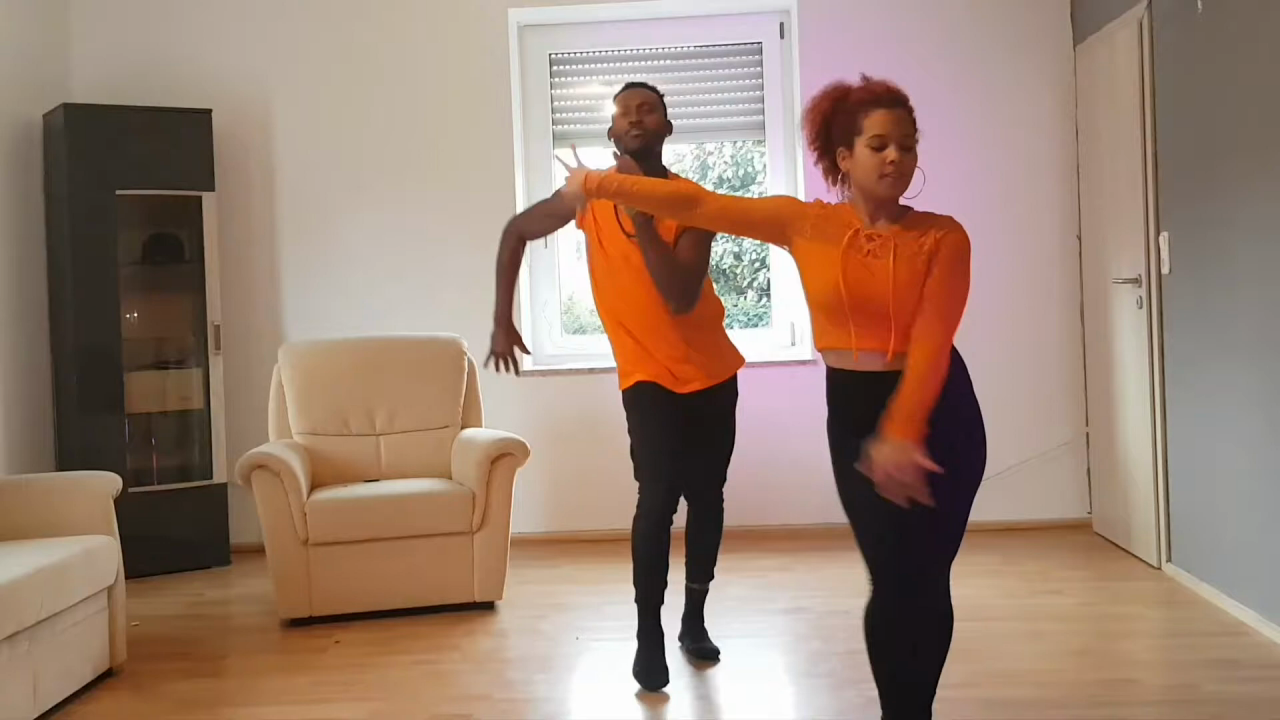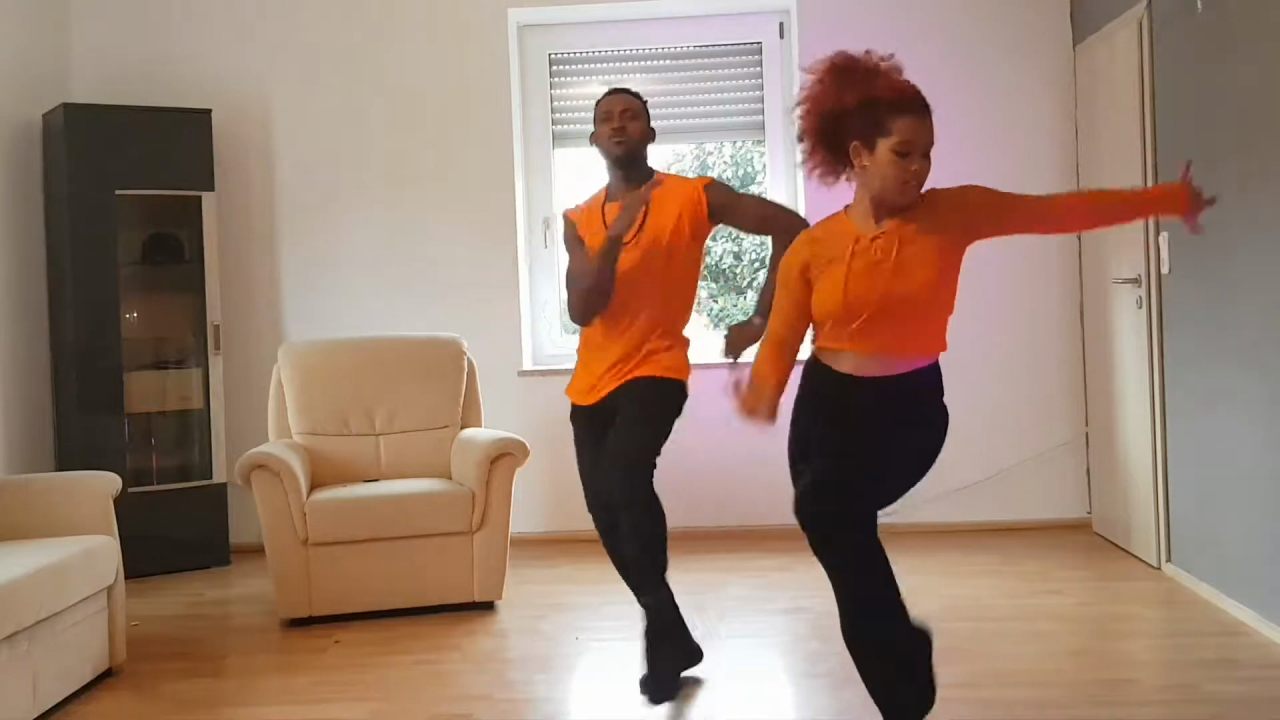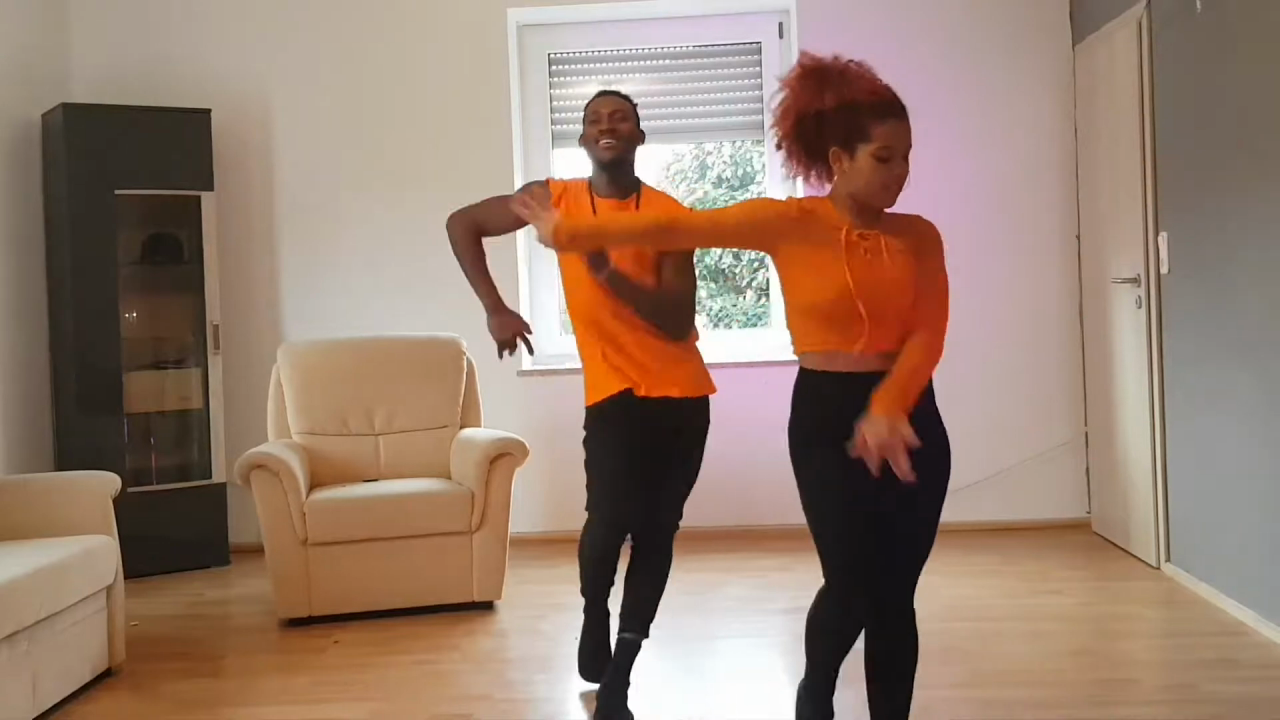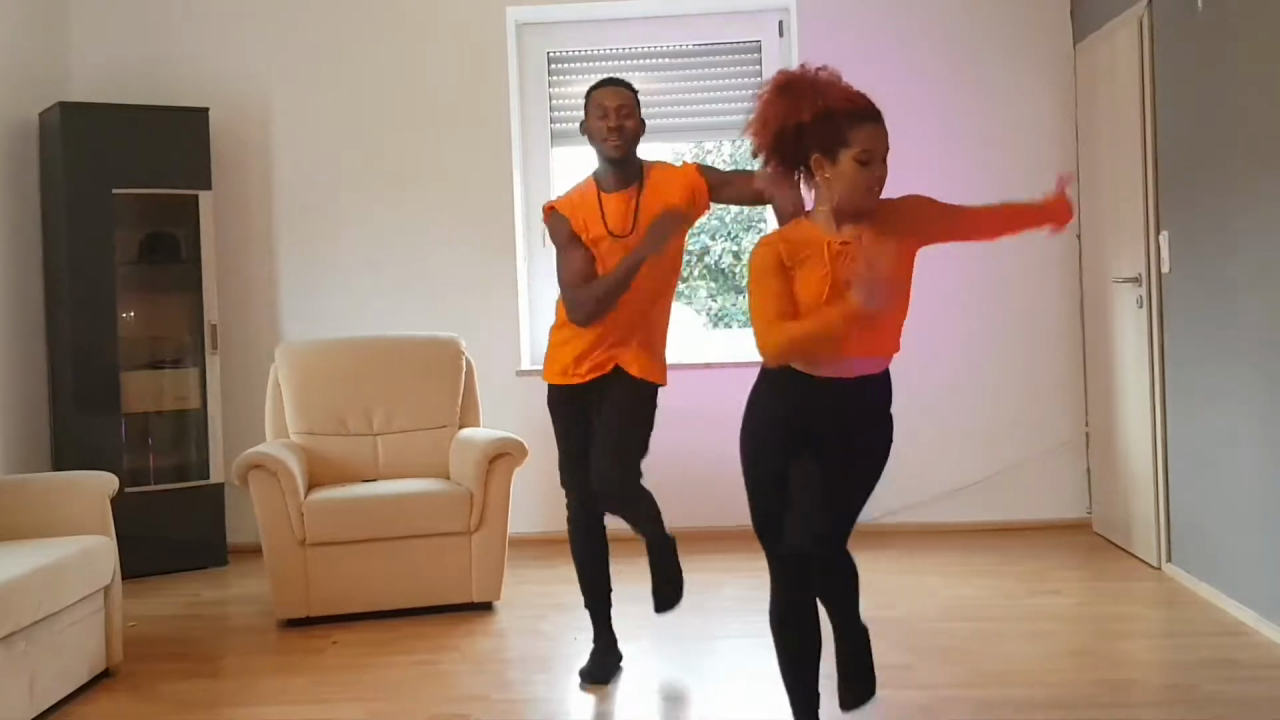
dt=0.3s
person 1, frame 1
left shoulder: (943, 239)
right shoulder: (805, 223)
left elbow: (931, 344)
right elbow: (708, 206)
left wrist: (900, 437)
right wrist: (604, 182)
left hip: (939, 415)
right hip: (854, 411)
left knee: (928, 582)
right knee: (897, 582)
person 1, frame 2
left shoulder: (951, 214)
right shoulder: (811, 250)
left elbow: (1061, 212)
right elbow: (779, 347)
left wrist: (1163, 199)
right wrist: (760, 393)
left hip: (912, 410)
right hip: (829, 413)
left knee: (825, 506)
right knee: (857, 591)
left ankle: (901, 640)
person 1, frame 3
left shoulder: (918, 238)
right shoulder: (785, 225)
left elbow: (927, 345)
right elbow: (681, 227)
left wrist: (890, 413)
right wrist: (578, 230)
left hip: (905, 419)
right hip: (822, 419)
left knee: (893, 596)
right knee: (852, 590)
person 1, frame 4
left shoulder: (902, 220)
right shoulder: (775, 250)
left elbow: (979, 220)
right elbow: (774, 345)
left wrist: (1051, 210)
right wrist: (855, 307)
left hip: (861, 415)
right hip: (784, 415)
left knee: (810, 542)
right knee: (789, 578)
left ankle: (850, 633)
person 2, frame 1
right shoulder: (588, 195)
left elbow: (680, 299)
right elbow: (515, 232)
left wrist: (643, 222)
right wrist: (502, 318)
left hip: (710, 374)
right hip: (646, 378)
left knee: (705, 498)
right knee: (657, 493)
left ankle: (693, 616)
right ankle: (647, 632)
person 2, frame 2
left shoulder: (694, 195)
right shoulder: (577, 220)
left elbow: (793, 227)
right elbow: (582, 310)
left wrist: (762, 317)
right wrist: (617, 238)
left hip: (652, 375)
right hip: (591, 387)
left knee: (620, 480)
right knee: (611, 523)
left ankle: (661, 625)
right ankle: (676, 636)
person 2, frame 3
left shoulder: (672, 219)
right shoulder: (557, 198)
left elbow: (677, 326)
right elbow: (461, 225)
left wrist: (609, 273)
right wrist: (495, 307)
left hip: (679, 392)
right hip: (613, 390)
left knee: (656, 531)
right knee: (609, 518)
right ankle: (595, 619)
person 2, frame 4
left shoulder: (682, 183)
right shoulder: (564, 212)
left elbow: (771, 185)
right elbow: (583, 309)
right wrist: (643, 249)
left hip: (634, 365)
right hip: (571, 371)
left knee: (612, 481)
right knee: (582, 505)
left ankle: (659, 542)
right ankle: (604, 641)
